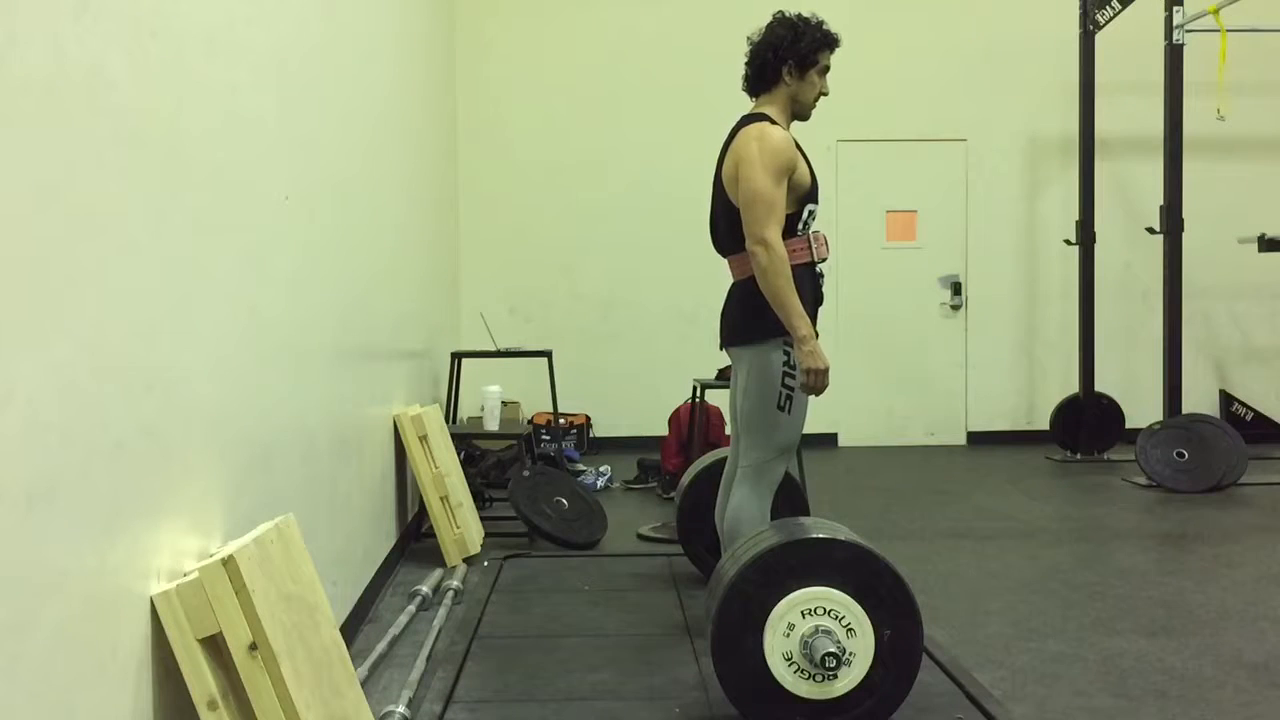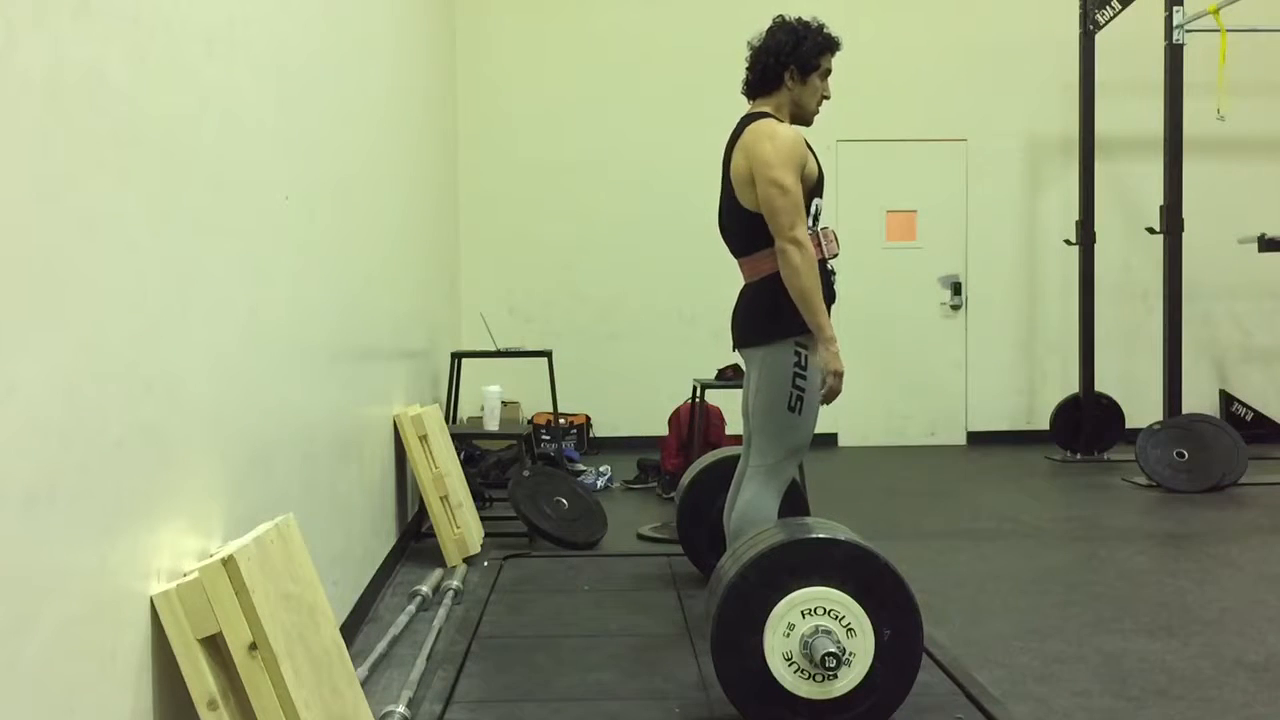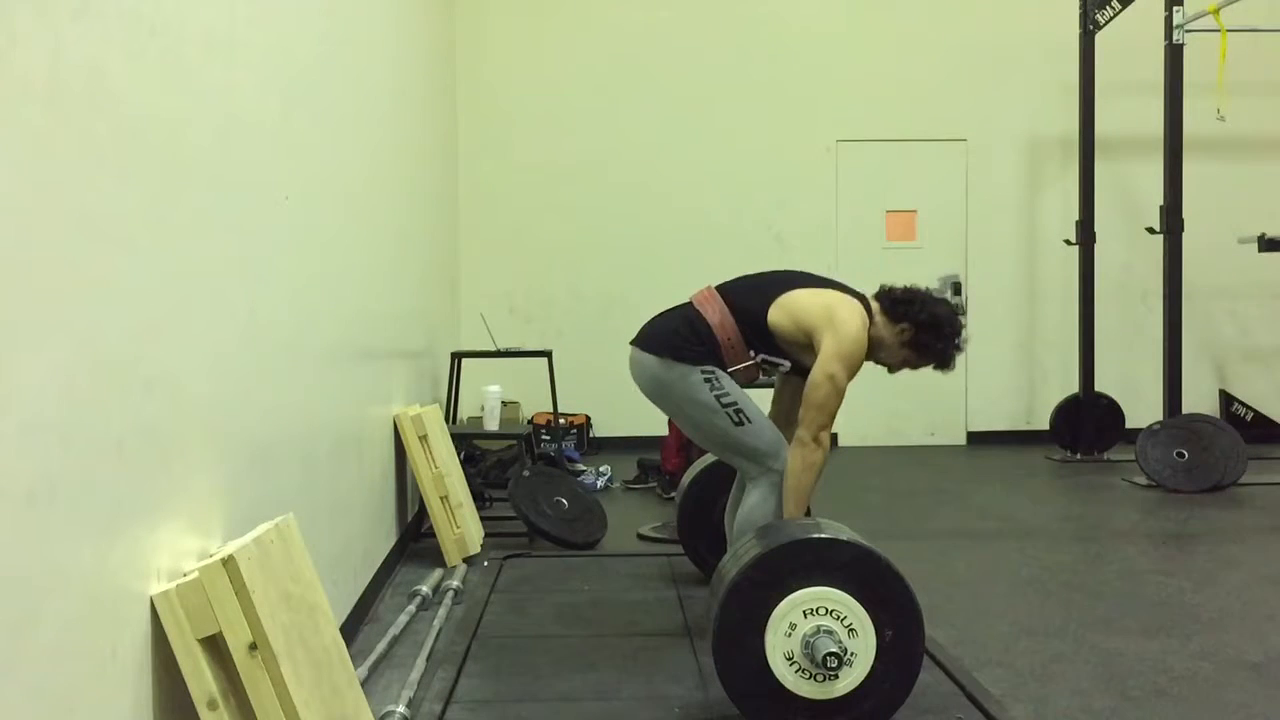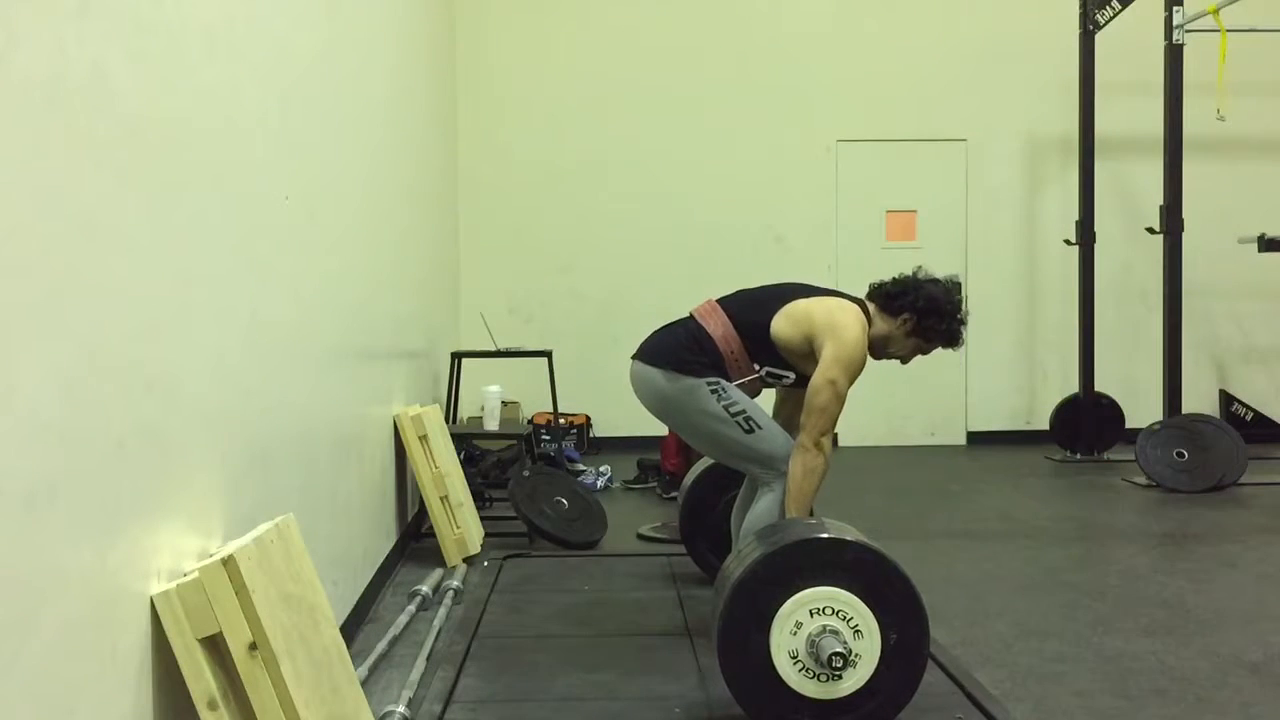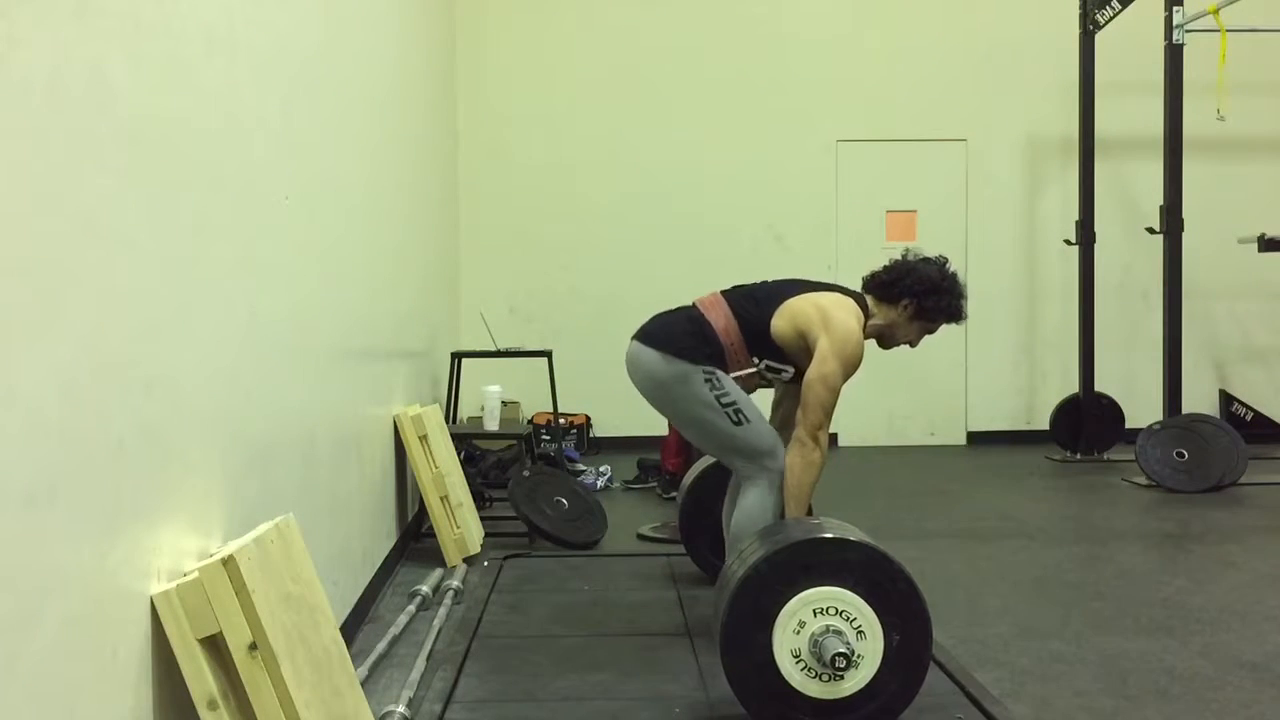
dt=1s
person 1, frame 1
left shoulder: (754, 137)
right shoulder: (768, 141)
right elbow: (765, 247)
right wrist: (805, 337)
left hip: (760, 320)
right hip: (773, 324)
left knee: (746, 469)
right knee: (763, 471)
person 1, frame 2
left shoulder: (752, 136)
right shoulder: (776, 139)
right elbow: (793, 246)
right wrist: (827, 340)
left hip: (767, 318)
right hip: (786, 323)
left knee: (758, 468)
right knee: (772, 472)
person 1, frame 3
left shoulder: (837, 312)
right shoulder: (849, 332)
left elbow: (789, 422)
right elbow: (811, 438)
left hip: (664, 350)
right hip: (676, 359)
left knee: (763, 463)
right knee: (770, 467)
person 1, frame 4
left shoulder: (836, 319)
right shoulder: (848, 336)
left elbow: (791, 426)
right elbow: (813, 443)
left hip: (663, 363)
right hip: (677, 372)
left knee: (771, 465)
right knee: (781, 469)
person 1, frame 5
left shoulder: (836, 314)
right shoulder: (844, 331)
left elbow: (788, 420)
right elbow: (809, 437)
left hip: (659, 351)
right hip: (671, 358)
left knee: (761, 463)
right knee: (767, 468)
